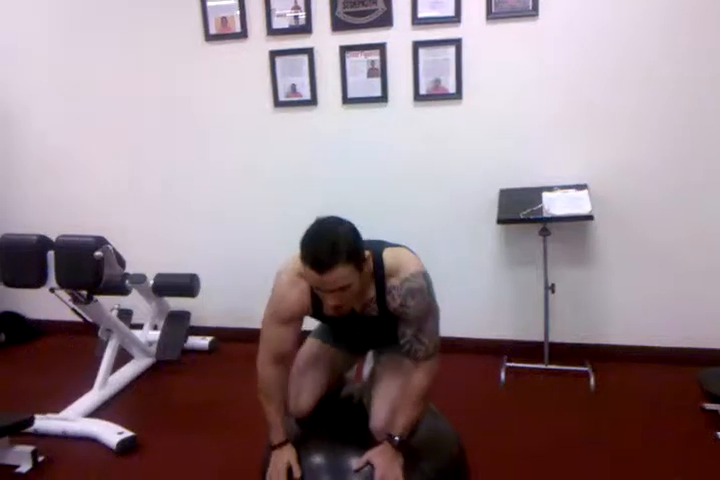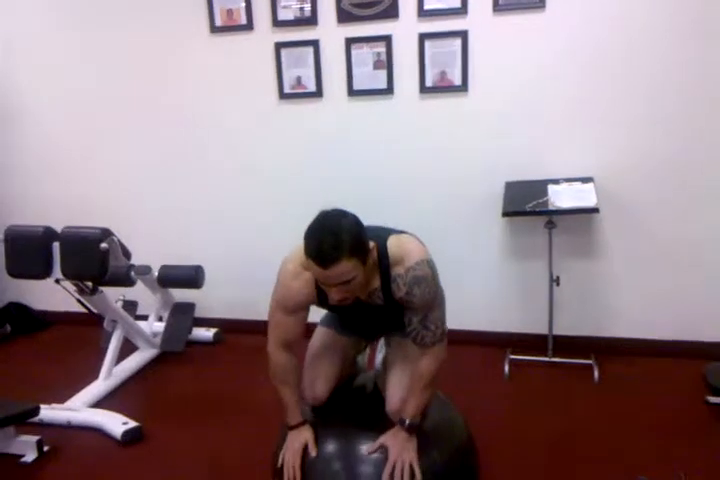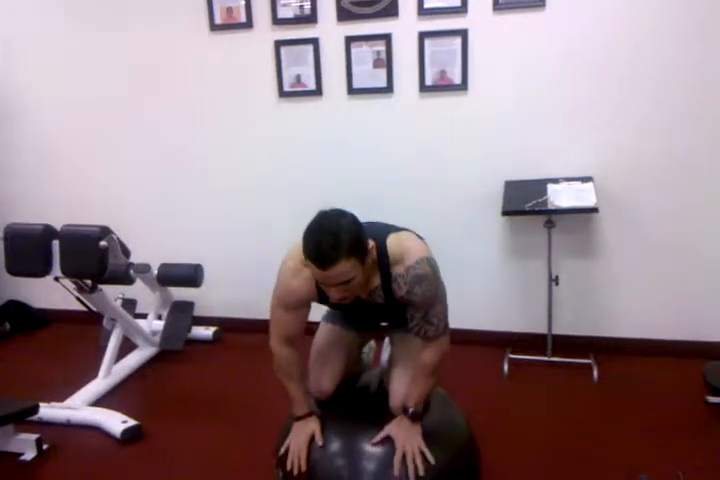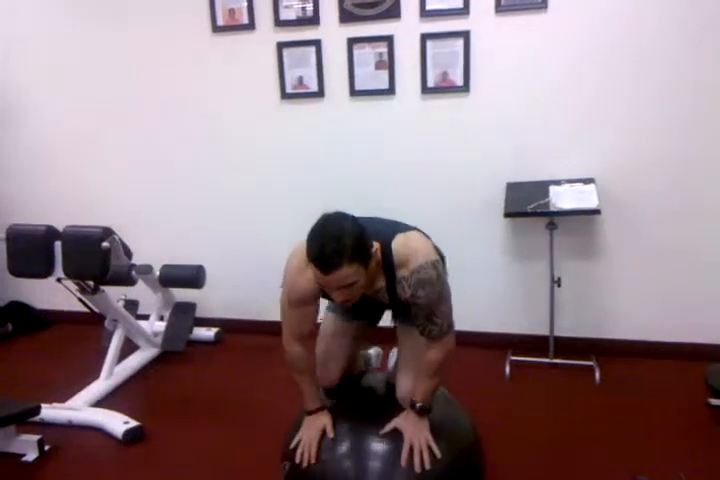
dt=0.2s
person 1, frame 1
left shoulder: (406, 281)
right shoulder: (292, 283)
left elbow: (424, 367)
right elbow: (271, 363)
left wrist: (393, 445)
right wrist: (279, 444)
left hip: (397, 333)
right hip: (340, 329)
left knee: (383, 428)
right knee: (298, 407)
left ankle: (378, 381)
right ankle: (337, 383)
person 1, frame 2
left shoulder: (411, 267)
right shoulder: (296, 274)
left elbow: (432, 350)
right elbow: (280, 349)
left wrist: (407, 428)
right wrist: (296, 424)
left hip: (404, 316)
right hip: (348, 316)
left knee: (398, 410)
right knee: (313, 396)
left ankle: (388, 370)
right ankle: (350, 367)
person 1, frame 3
left shoulder: (412, 266)
right shoulder: (296, 272)
left elbow: (436, 343)
right elbow: (282, 344)
left wrist: (410, 416)
right wrist: (302, 415)
left hip: (407, 309)
right hip: (351, 310)
left knee: (401, 404)
right knee: (319, 390)
left ankle: (395, 363)
right ankle: (355, 363)
person 1, frame 4
left shoulder: (417, 267)
right shoulder: (301, 268)
left elbow: (441, 342)
right elbow: (296, 342)
left wrist: (418, 411)
right wrist: (314, 410)
left hip: (412, 298)
right hip: (357, 293)
left knee: (408, 397)
right knee: (326, 380)
left ankle: (402, 366)
right ankle: (364, 363)
